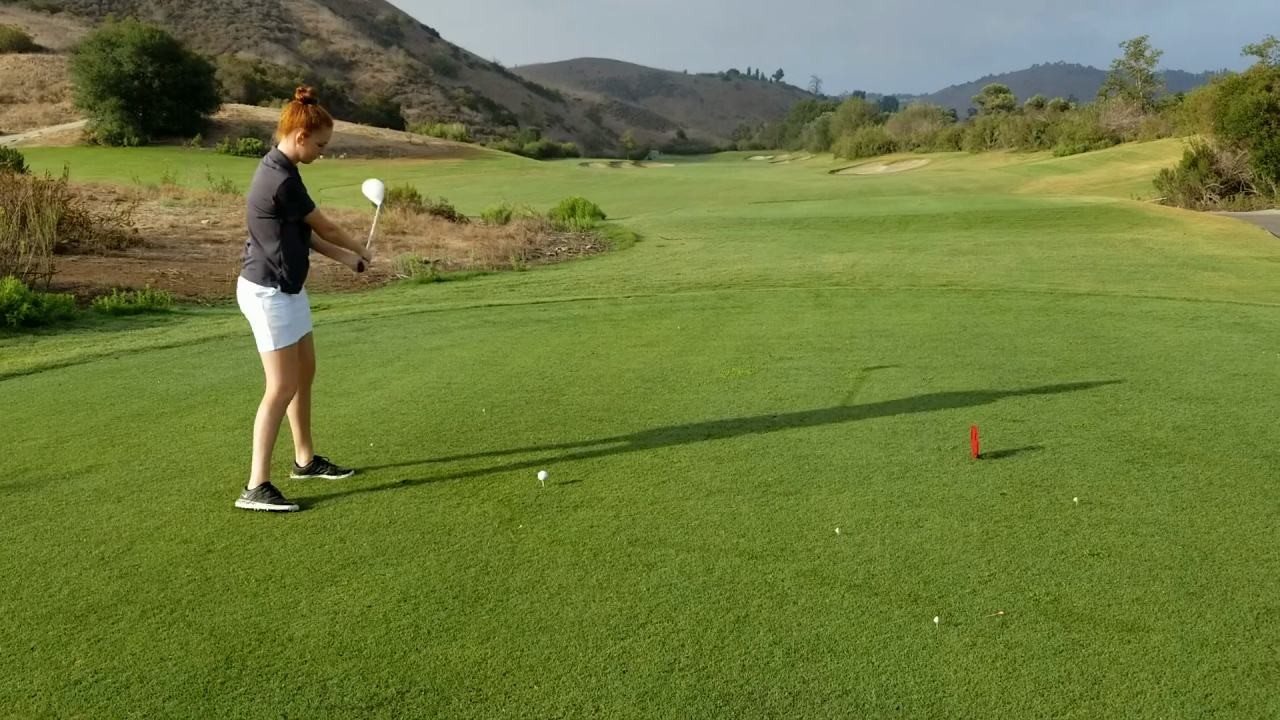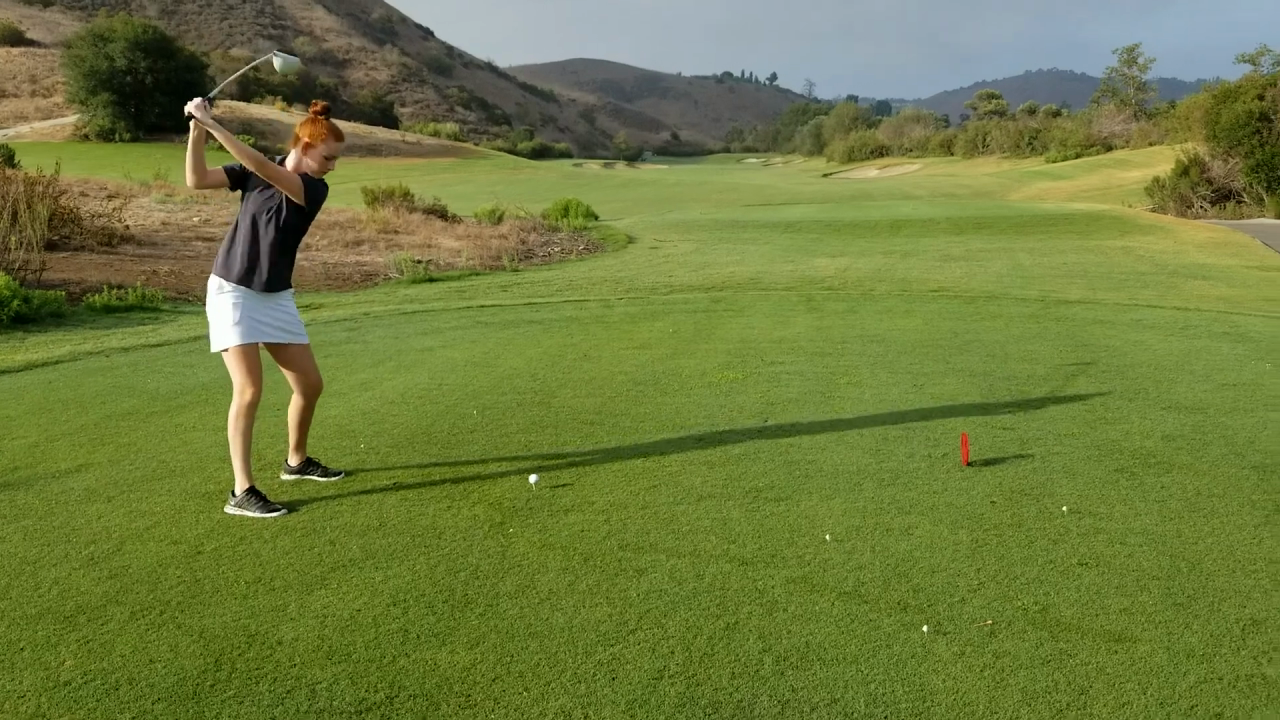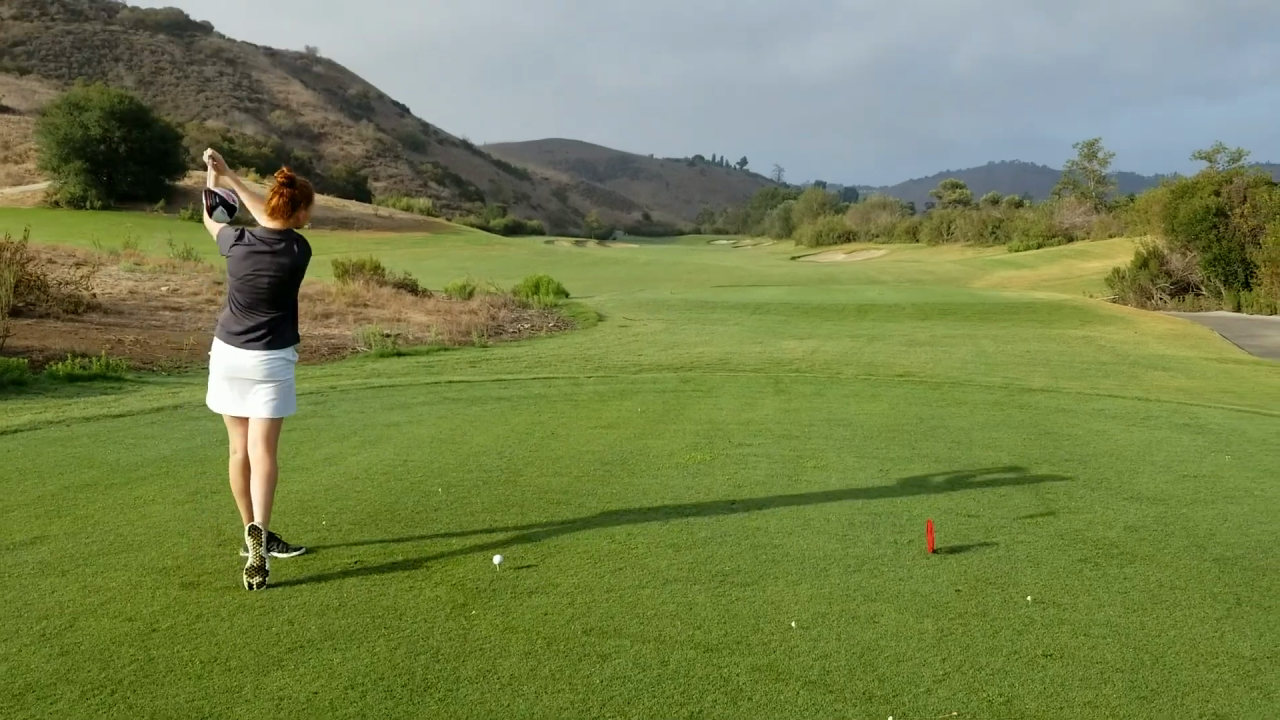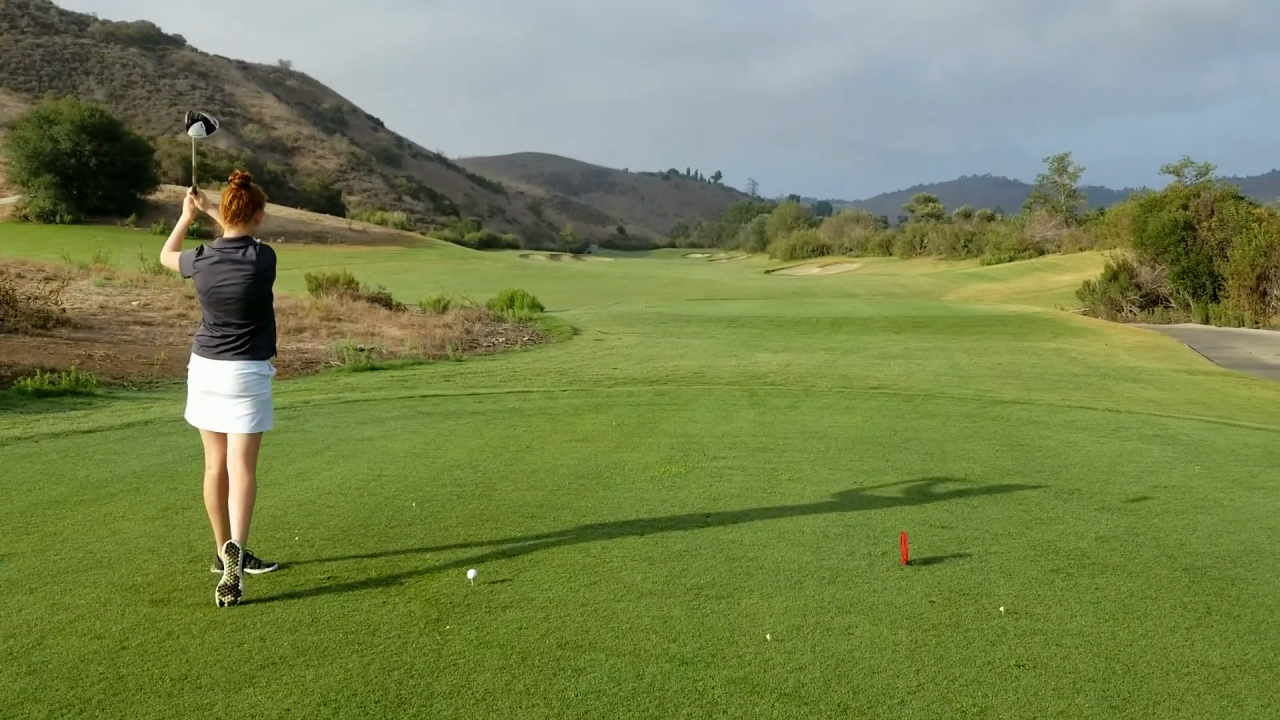
dt=0.7s
person 1, frame 1
left shoulder: (276, 167)
right shoulder: (283, 181)
left elbow: (303, 231)
right elbow: (322, 225)
left wrist: (341, 254)
right wrist: (357, 247)
left hip: (280, 287)
right hip: (269, 291)
left knee: (304, 373)
right knee: (281, 387)
left ankle: (305, 458)
right ankle: (256, 486)
person 1, frame 2
left shoulder: (316, 191)
right shoulder: (263, 164)
left elbow: (259, 168)
right elbow: (197, 181)
left wrist: (212, 125)
right wrist: (197, 132)
left hip: (275, 297)
right hip: (231, 291)
left knee: (310, 384)
right knee: (249, 389)
left ankle: (297, 460)
right ankle: (242, 491)
person 1, frame 3
left shoulder: (234, 242)
right shoulder: (300, 252)
left elbow: (209, 217)
right elbow: (275, 231)
left wrist: (216, 175)
right wrist: (232, 179)
left hip: (227, 353)
right hip: (270, 360)
left knee: (239, 450)
right knee: (262, 451)
left ankle: (256, 536)
right ankle: (259, 531)
person 1, frame 4
left shoulder: (201, 260)
right shoulder: (262, 259)
left elbow: (166, 257)
left wrist: (188, 213)
right wrist: (214, 214)
left hip: (205, 368)
right hip: (246, 373)
left knee: (215, 465)
right knee: (241, 468)
left ankle: (226, 550)
right ankle: (235, 548)
